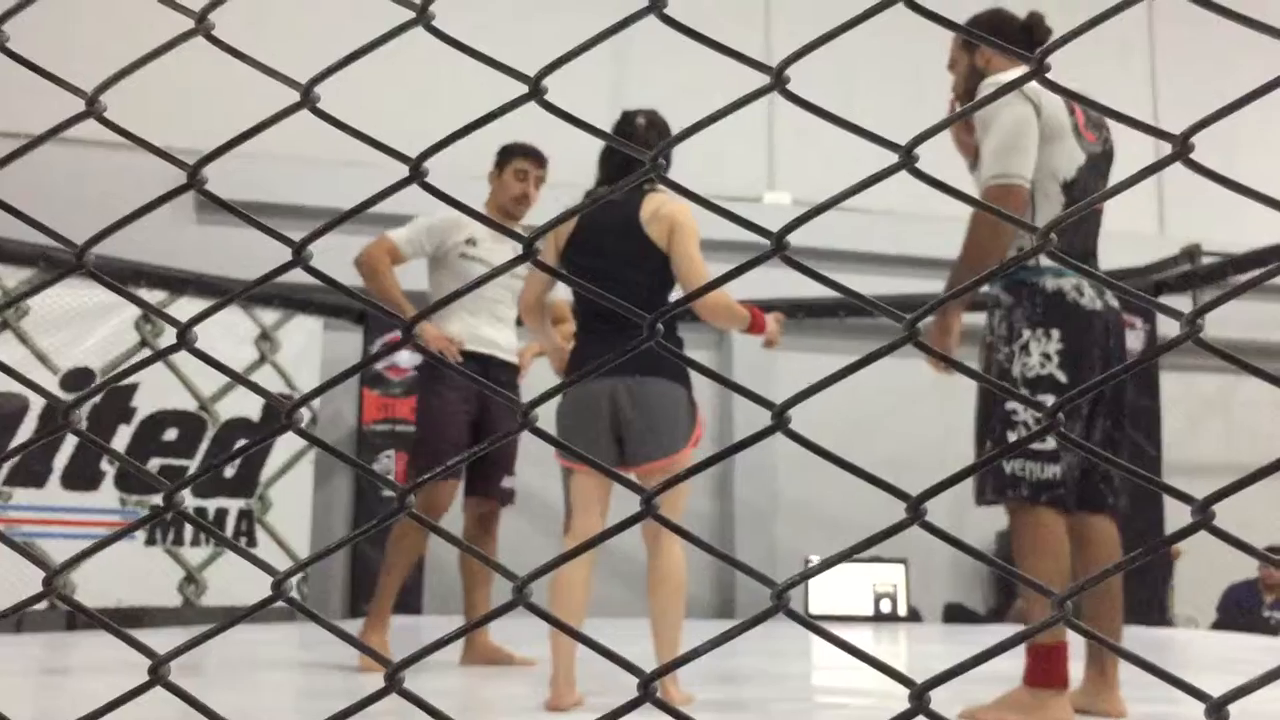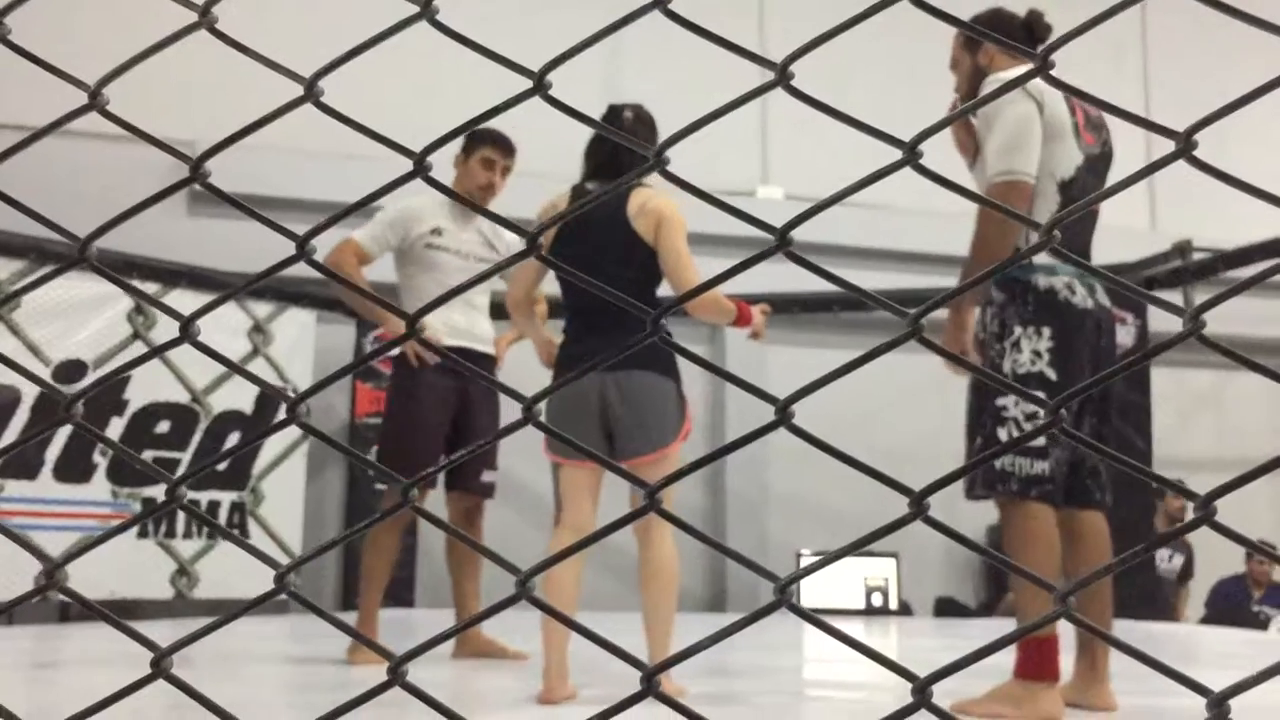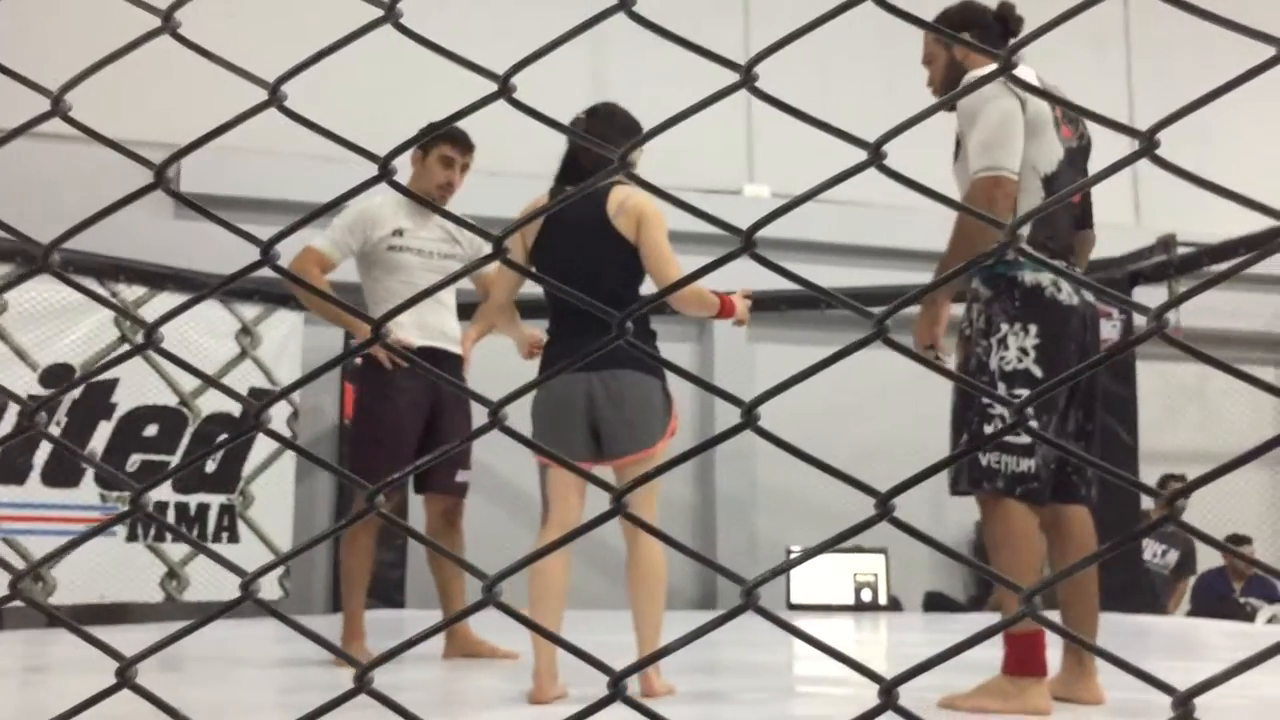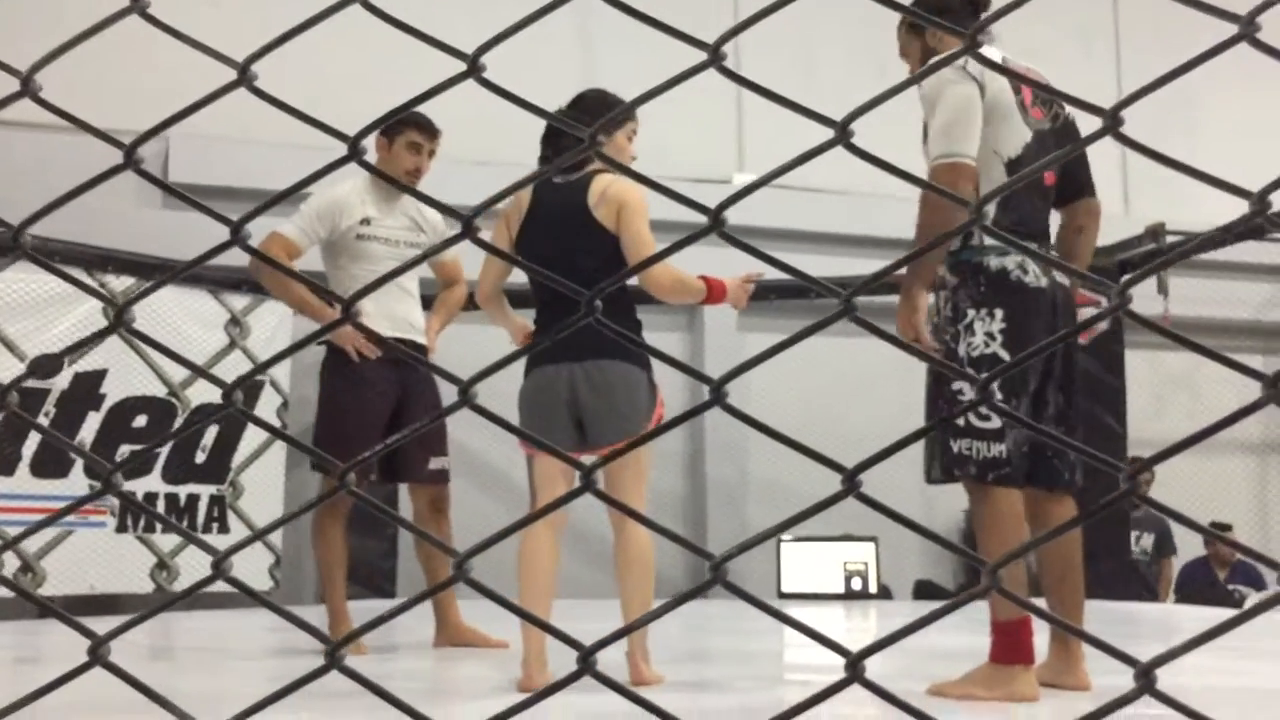
dt=0.4s
person 1, frame 1
left shoulder: (1005, 92)
right shoulder: (1081, 114)
left elbow: (1004, 206)
left wrist: (949, 304)
right wrist: (976, 154)
left hip: (1040, 306)
right hip: (1093, 308)
left knee: (1033, 492)
right knee: (1088, 497)
person 1, frame 2
left shoulder: (1009, 90)
right shoulder: (1082, 112)
left elbow: (1010, 203)
left wrist: (963, 303)
right wrist: (975, 154)
left hip: (1033, 302)
right hip: (1085, 306)
left knee: (1022, 486)
right knee: (1078, 494)
person 1, frame 3
left shoulder: (989, 87)
right shoulder: (1057, 108)
left elbow: (993, 198)
left wrist: (937, 296)
left hip: (1017, 301)
right hip: (1069, 304)
left knee: (1003, 484)
right knee: (1063, 490)
person 1, frame 4
left shoulder: (952, 71)
right shoulder: (1036, 90)
left elbow: (953, 182)
right elbow: (1083, 212)
left wrist: (914, 289)
left hip: (988, 286)
right hip: (1042, 291)
left knee: (987, 471)
right knee: (1046, 477)
left ankle: (1012, 663)
right ankle: (1066, 656)
person 2, frame 1
left shoulder: (570, 215)
right shoulder: (670, 210)
left elbow: (529, 305)
right elbow: (706, 303)
left wrist: (554, 347)
right wrist: (761, 322)
left hip: (588, 382)
right hip: (655, 381)
left knee: (581, 531)
right knee: (664, 532)
left ankle: (562, 681)
right ankle: (668, 680)
person 2, frame 2
left shoulder: (556, 209)
right shoulder: (655, 206)
left elbow: (517, 301)
right elbow: (693, 297)
left wrist: (542, 341)
right wrist: (747, 316)
left hip: (577, 376)
right hip: (645, 375)
left knee: (572, 525)
right knee: (655, 525)
left ankle: (555, 674)
right ankle: (661, 671)
person 2, frame 3
left shoulder: (537, 210)
right shoulder: (635, 203)
left elbow: (497, 303)
right elbow: (676, 292)
left wrist: (521, 336)
right wrist: (729, 305)
left hip: (562, 376)
right hip: (630, 374)
left knee: (558, 523)
right knee: (642, 523)
left ankle: (544, 673)
right ankle: (649, 670)
person 2, frame 4
left shoulder: (523, 199)
right shoulder: (620, 191)
left elbow: (485, 291)
right elbow: (657, 281)
left wrist: (516, 328)
right wrist: (723, 290)
left hip: (549, 367)
right hip: (615, 364)
left knee: (546, 513)
right knee: (630, 513)
left ankle: (534, 662)
right ankle: (639, 659)
person 3, frame 1
right shoulder: (451, 225)
right elbow: (371, 258)
left wrist: (533, 351)
right wrist: (418, 325)
left hip: (502, 379)
right hip: (452, 368)
left knee: (485, 510)
right knee: (434, 495)
left ankle: (477, 640)
right ankle: (376, 623)
person 3, frame 2
left shoulder: (503, 239)
right shoulder: (414, 213)
right elbow: (339, 262)
left wrist: (507, 340)
right wrist: (392, 323)
left hip: (480, 371)
right hip: (426, 363)
left knee: (469, 505)
right knee: (403, 499)
left ankle: (469, 633)
right ankle: (365, 632)
person 3, frame 3
left shoulder: (464, 232)
right shoulder: (372, 213)
right elbow: (302, 271)
right wrist: (361, 329)
left hip: (449, 369)
right hip: (394, 365)
left knee: (447, 506)
right knee: (373, 503)
left ankle: (458, 632)
right ankle: (352, 637)
person 3, frame 4
left shoulder: (428, 218)
right shoulder: (339, 201)
left elbow: (456, 283)
right elbow: (267, 258)
left wrist: (433, 327)
right wrist: (330, 319)
left hip: (415, 361)
right hip: (359, 358)
left knee: (432, 494)
right knee: (339, 492)
left ankle: (449, 622)
right ankle: (339, 625)
